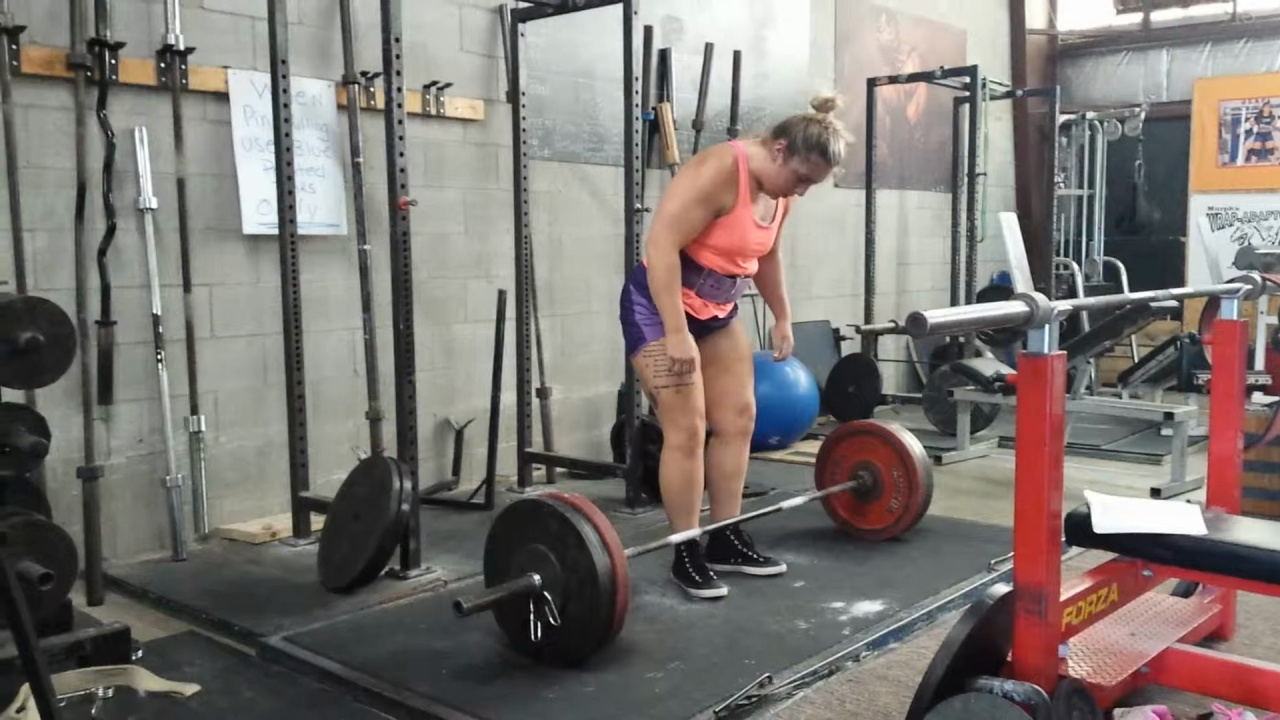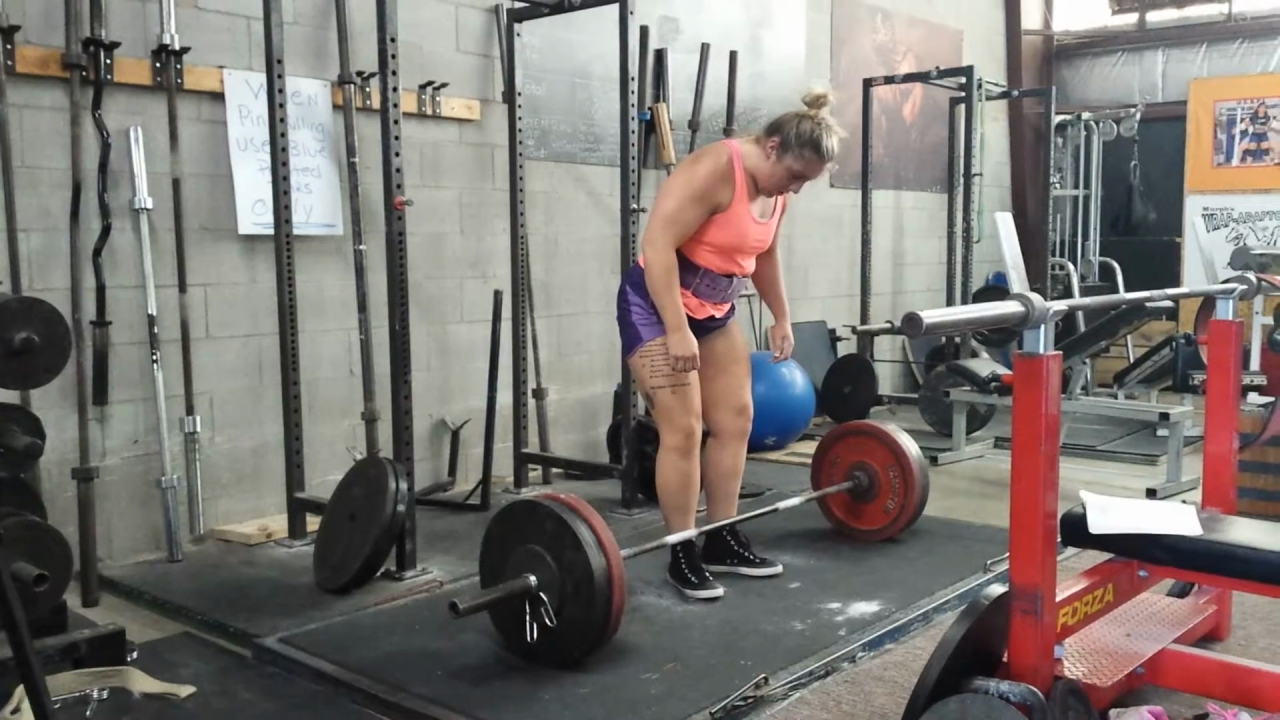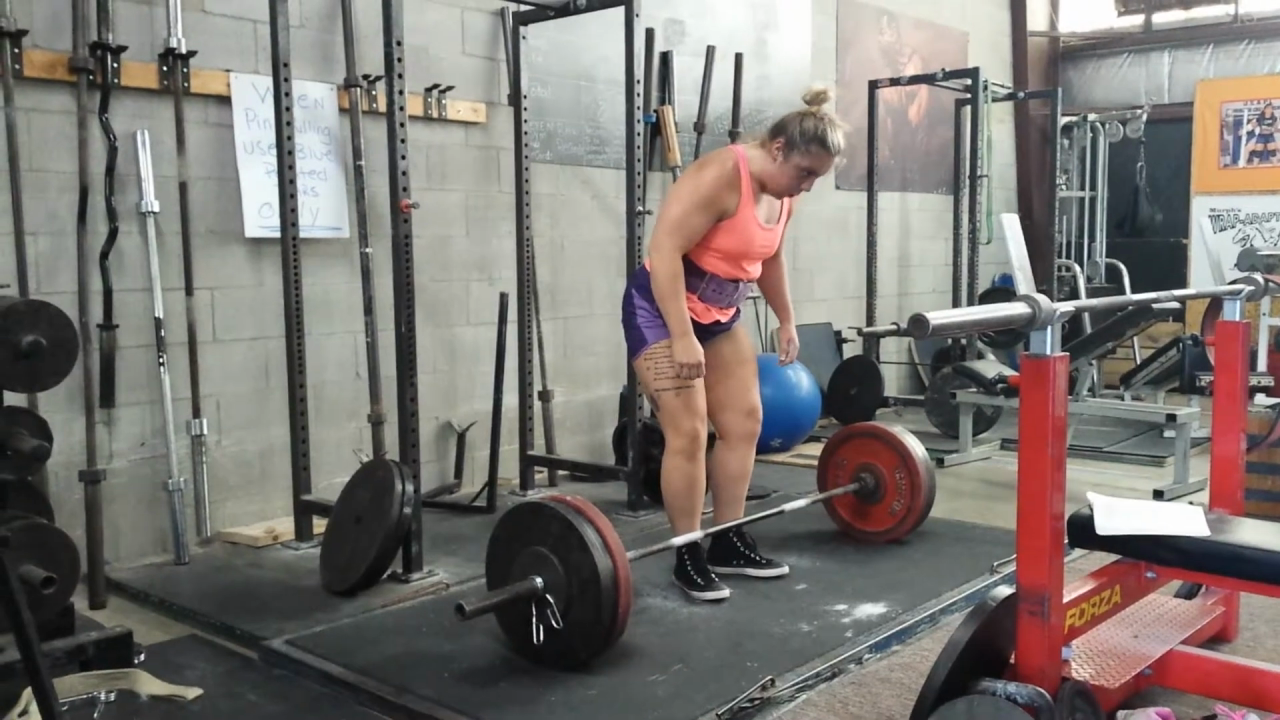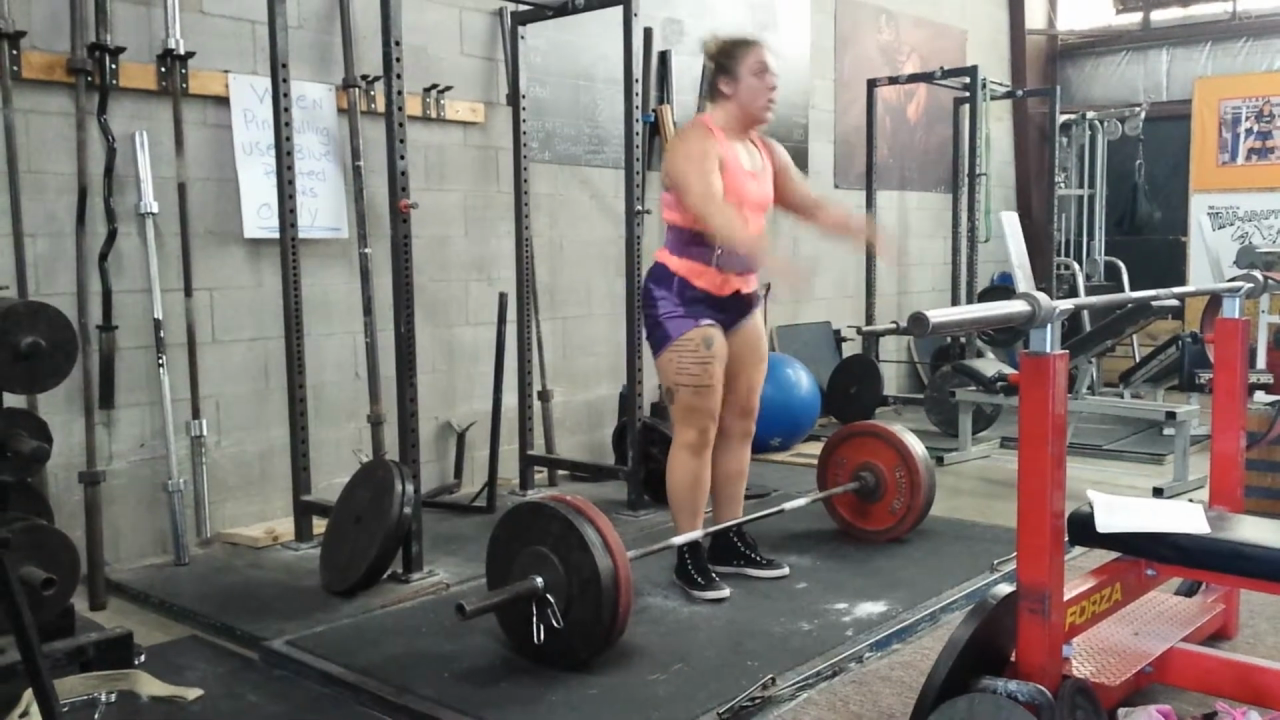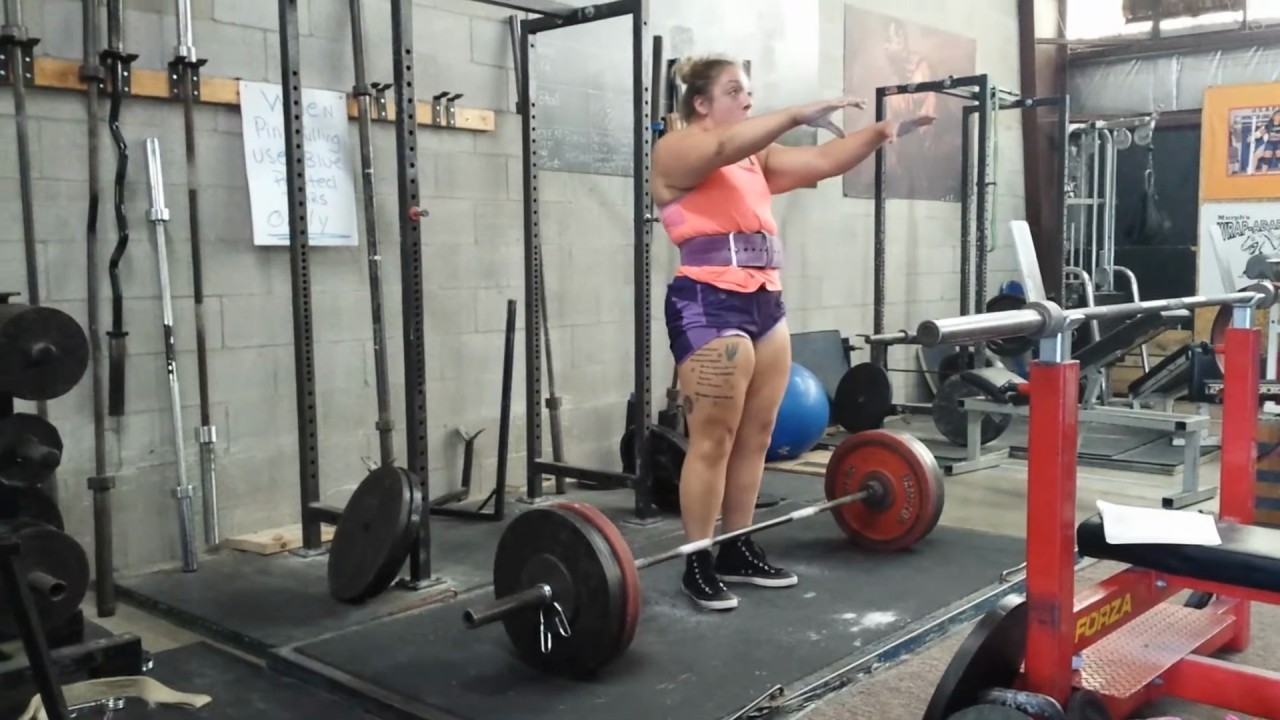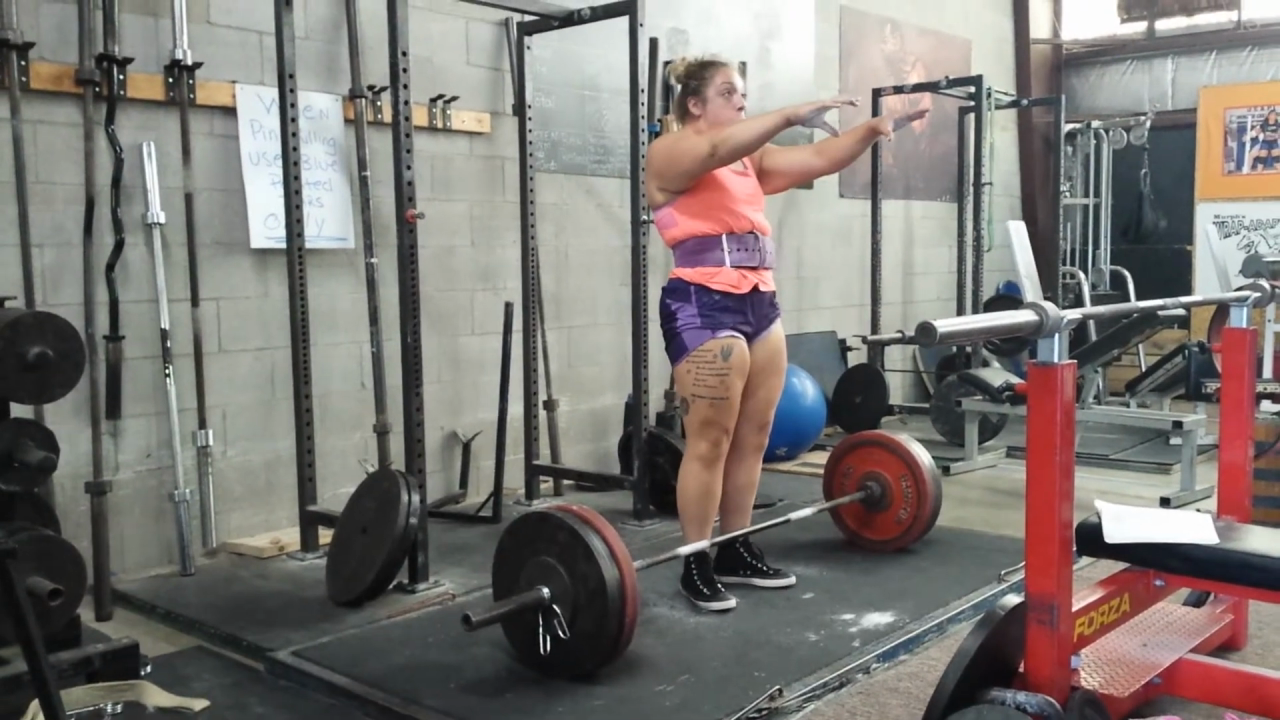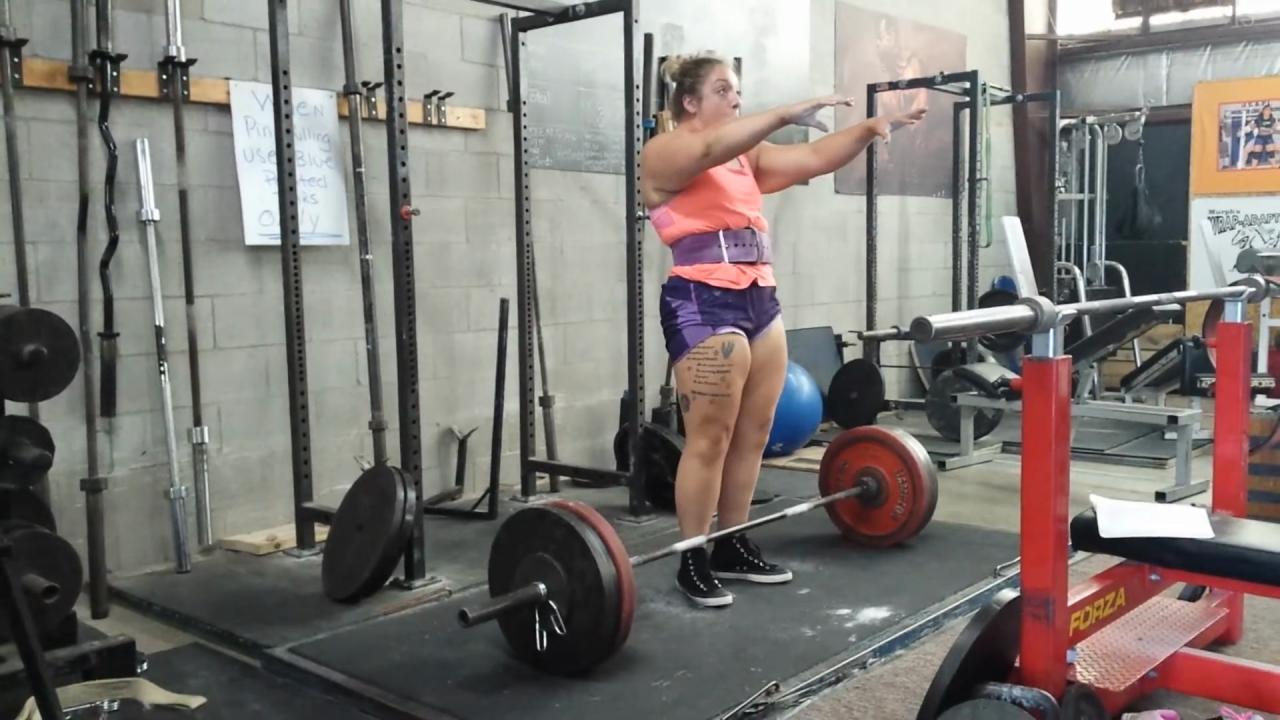
dt=0.4s
person 1, frame 1
left shoulder: (778, 189)
right shoulder: (717, 172)
right elbow: (661, 245)
left wrist: (782, 317)
right wrist: (676, 332)
left hip: (717, 312)
right hip: (659, 306)
left knee: (737, 419)
right knee: (686, 429)
left ankle: (726, 538)
right ankle: (686, 553)
person 1, frame 2
left shoulder: (775, 186)
right shoulder: (712, 170)
right elbow: (658, 244)
left wrist: (782, 317)
right wrist: (677, 329)
left hip: (715, 311)
right hip: (656, 306)
left knee: (735, 420)
right knee: (683, 430)
left ankle: (722, 539)
right ankle: (682, 554)
person 1, frame 3
left shoulder: (781, 192)
right shoulder: (719, 177)
left elbow: (770, 258)
right elbow: (664, 252)
left wrist: (786, 320)
right wrist: (681, 337)
left hip: (721, 315)
right hip: (661, 310)
left knee: (745, 422)
right knee: (688, 432)
left ankle: (729, 541)
right ankle: (688, 556)
person 1, frame 4
left shoulder: (763, 149)
right shoulder: (697, 140)
left elbow: (809, 204)
right elbow: (713, 213)
left wrist: (862, 228)
right wrist: (753, 248)
left hip: (739, 298)
right hip: (683, 298)
left knee: (741, 424)
right knee: (697, 430)
left ankle: (728, 540)
right ankle: (689, 554)
person 1, frame 5
left shoulder: (755, 158)
right shoulder: (675, 150)
left elbow: (823, 161)
right elbow: (724, 146)
left wrist: (879, 133)
right wrist: (799, 114)
left hip: (765, 302)
right hip: (708, 303)
left knee: (755, 436)
right knee: (712, 440)
left ankle: (738, 550)
right ankle: (697, 564)
person 1, frame 6
left shoulder: (749, 159)
right shoulder: (669, 152)
left elbow: (817, 159)
right elbow: (718, 148)
left wrist: (871, 130)
right wrist: (792, 114)
left hip: (759, 303)
right hip: (704, 305)
left knee: (752, 437)
right knee: (710, 441)
left ankle: (737, 551)
right ankle: (695, 565)
person 1, frame 7
left shoulder: (745, 156)
right shoulder: (664, 152)
left elbow: (813, 160)
right elbow: (711, 149)
left wrist: (869, 130)
right wrist: (786, 114)
left hip: (760, 300)
right hip: (703, 303)
left knee: (753, 435)
right knee: (709, 439)
left ankle: (732, 547)
right ankle: (692, 561)
